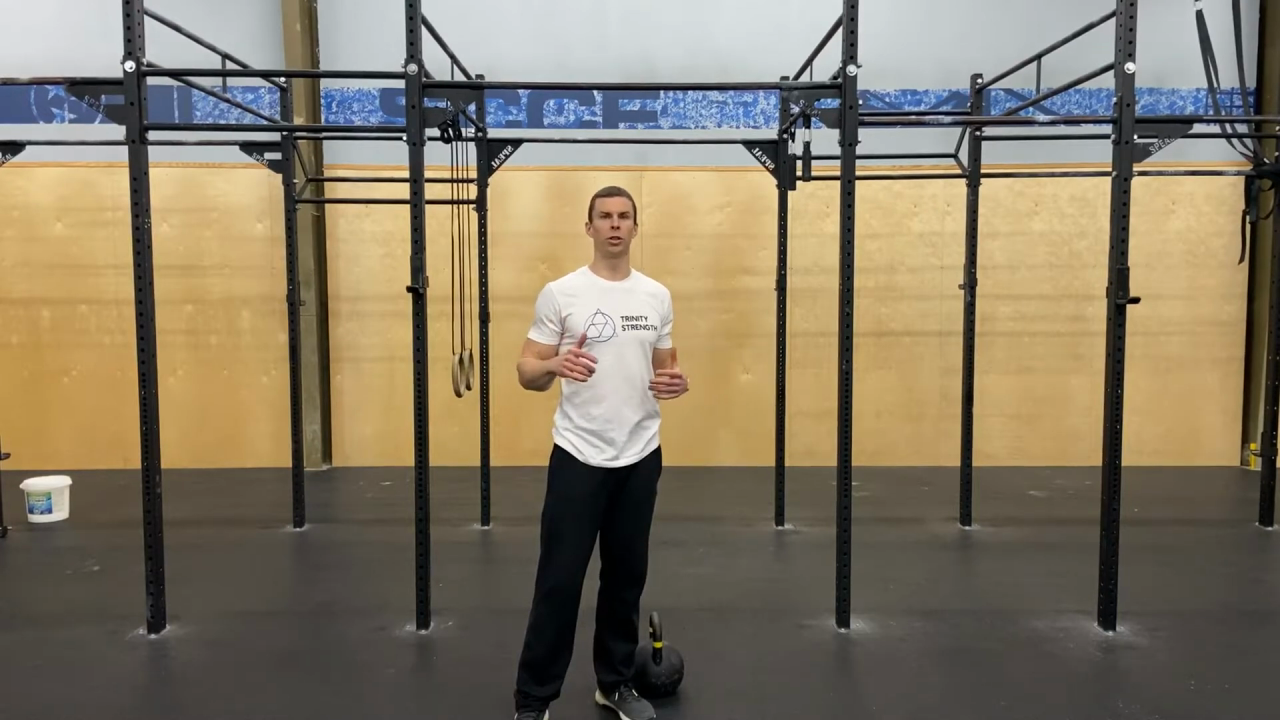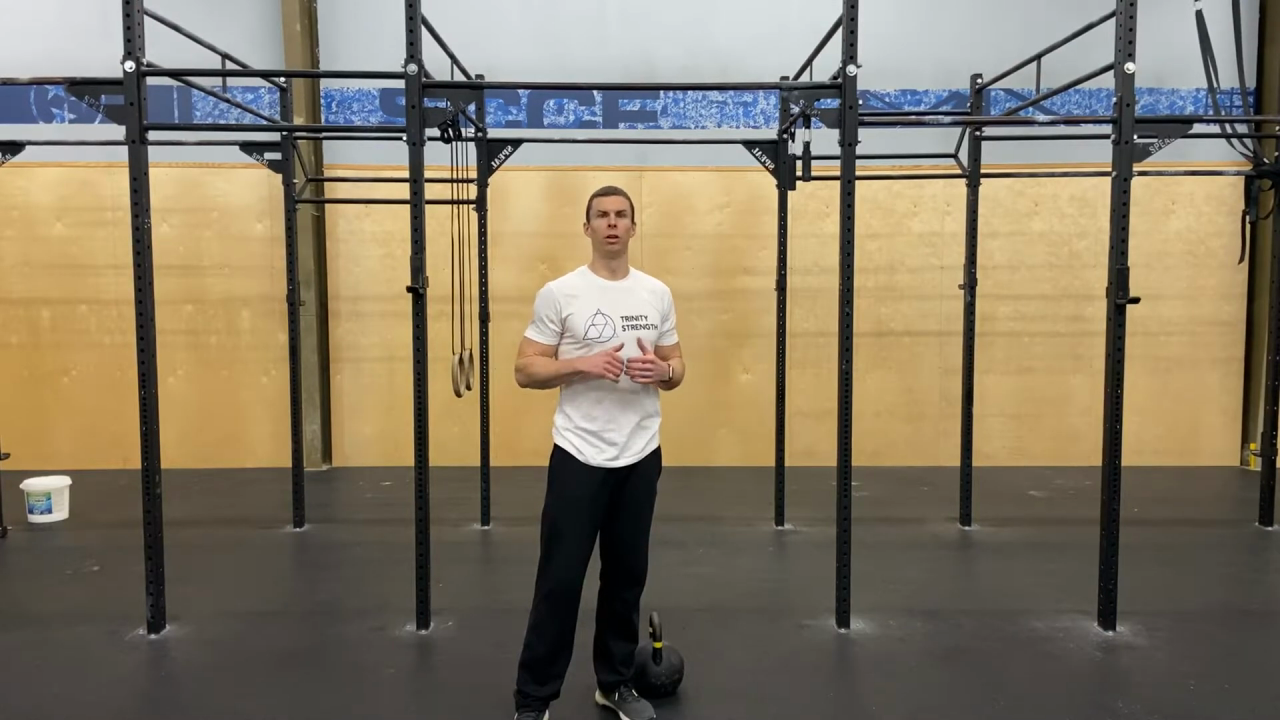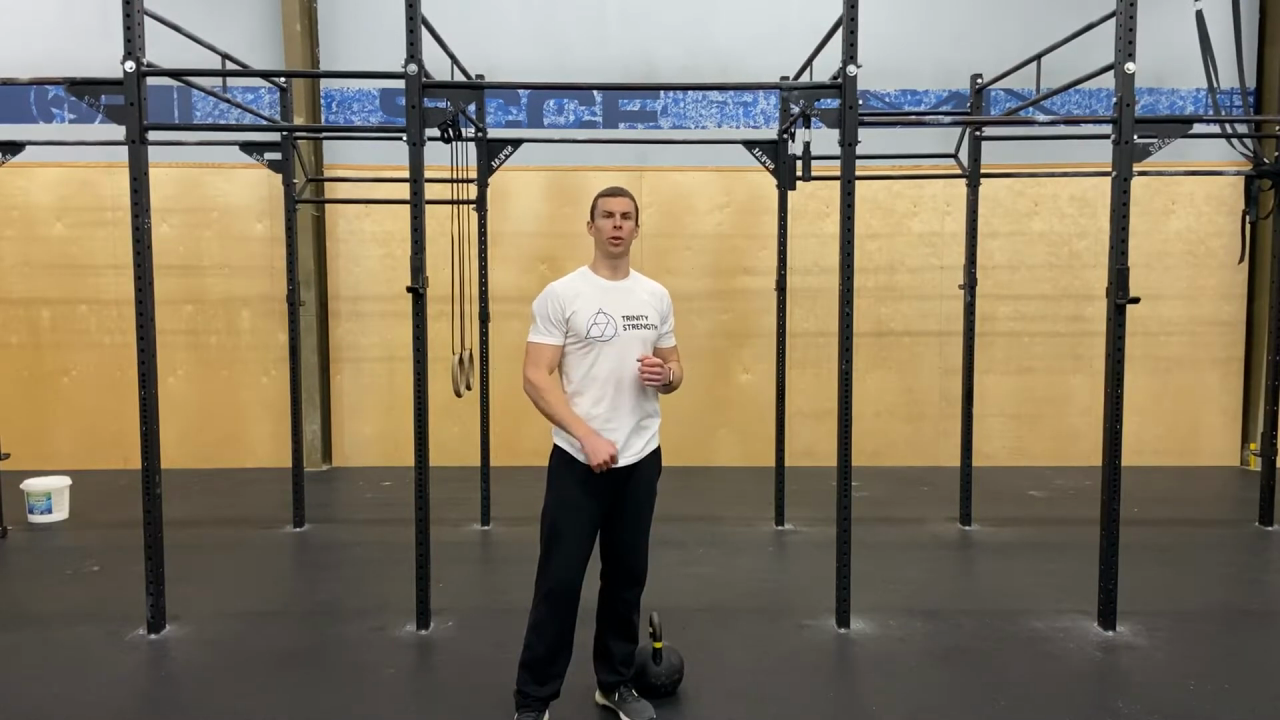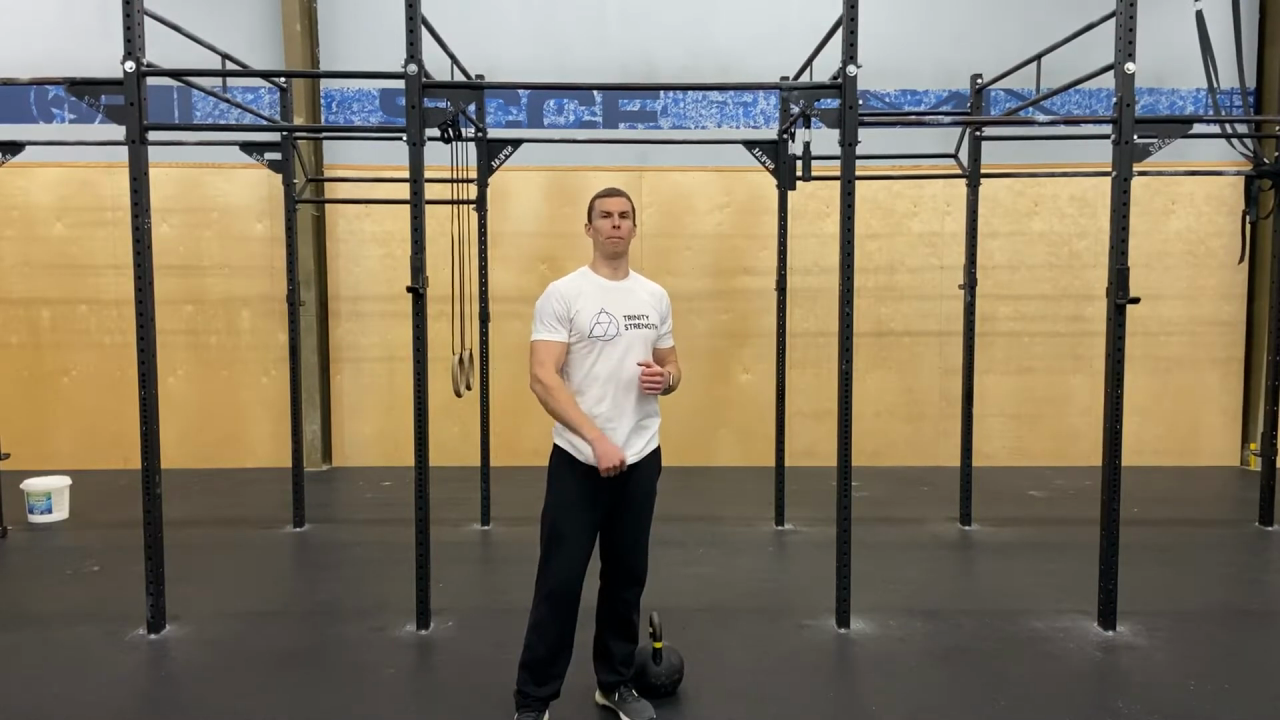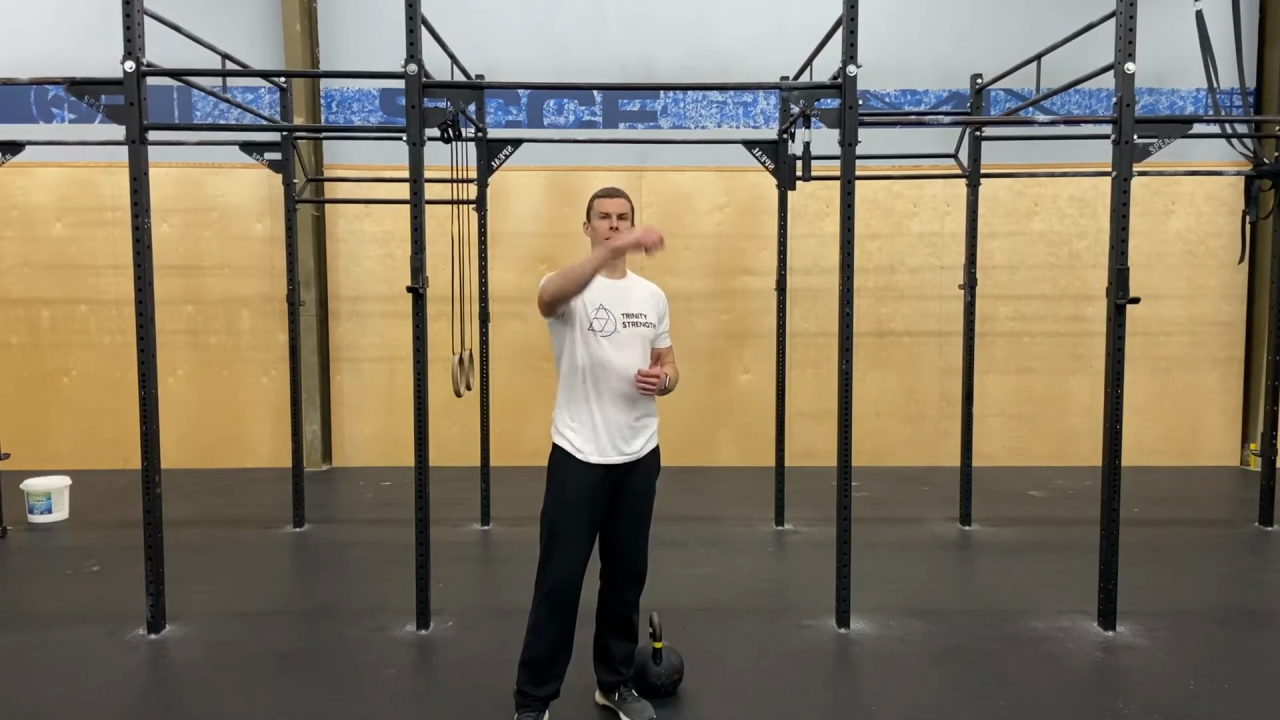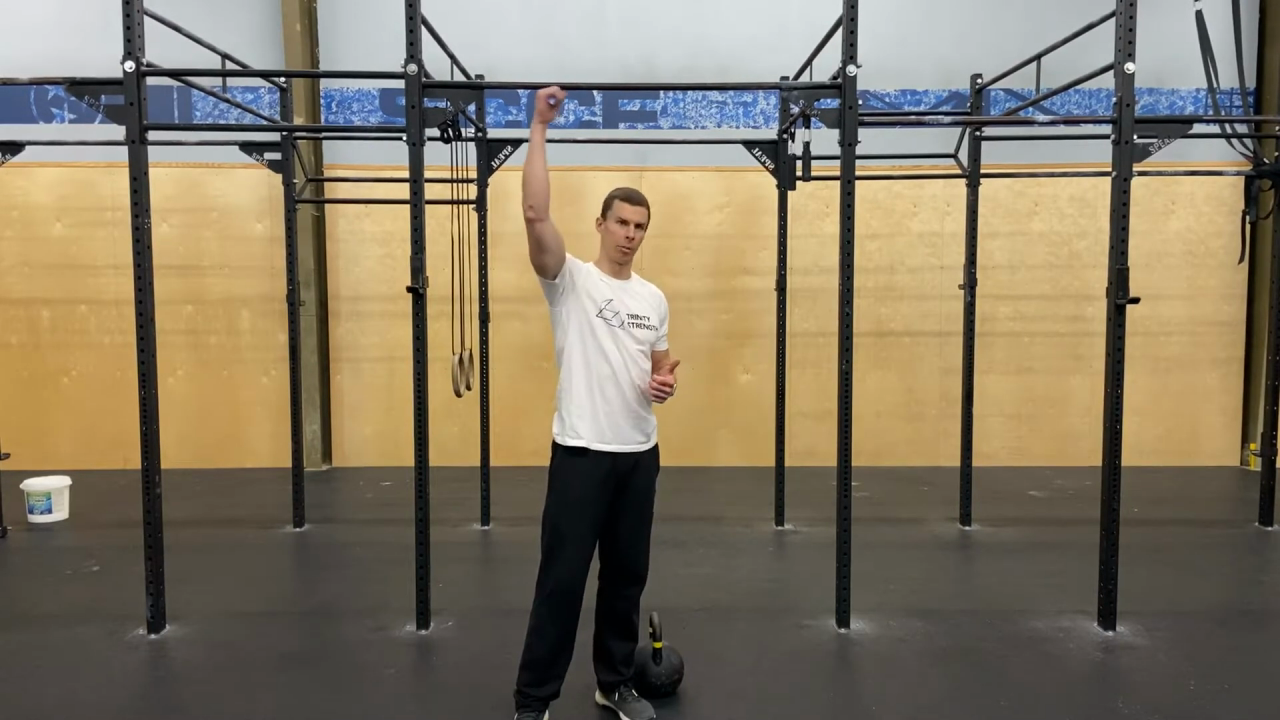
dt=0.4s
person 1, frame 1
left shoulder: (657, 296)
right shoulder: (560, 293)
left elbow: (663, 366)
right elbow: (526, 372)
left wrist: (675, 381)
right wrist: (555, 365)
left hip: (640, 457)
right hip: (579, 457)
left knee: (626, 576)
right knee: (560, 579)
person 1, frame 2
left shoulder: (657, 293)
right shoulder: (559, 293)
left elbow: (676, 366)
right elbow: (525, 370)
left wrist: (661, 371)
right wrist: (583, 363)
left hip: (640, 457)
right hip: (578, 457)
left knee: (627, 576)
right knee: (560, 580)
person 1, frame 3
left shoulder: (656, 296)
right shoulder: (560, 294)
left elbow: (674, 368)
right elbow: (536, 376)
left wrist: (665, 374)
right wrist: (586, 435)
left hip: (639, 458)
right hip: (578, 459)
left knee: (627, 576)
right knee: (560, 581)
person 1, frame 4
left shoulder: (655, 296)
right shoulder: (563, 294)
left elbow: (672, 366)
right elbow: (543, 377)
left wrist: (664, 378)
right wrist: (595, 438)
left hip: (640, 459)
right hip: (578, 459)
left knee: (627, 577)
right knee: (560, 582)
person 1, frame 5
left shoulder: (651, 294)
right shoulder: (568, 288)
left elbow: (669, 366)
right elbow: (553, 292)
left wrist: (662, 378)
right wrist: (615, 247)
left hip: (638, 457)
right hip: (578, 457)
left knee: (627, 576)
right knee: (559, 581)
person 1, frame 6
left shoulder: (654, 298)
right shoulder: (570, 279)
right elbow: (535, 214)
left wrist: (667, 382)
right wrist: (540, 127)
left hip: (639, 453)
right hip: (581, 453)
left knee: (627, 575)
right knee: (561, 580)
